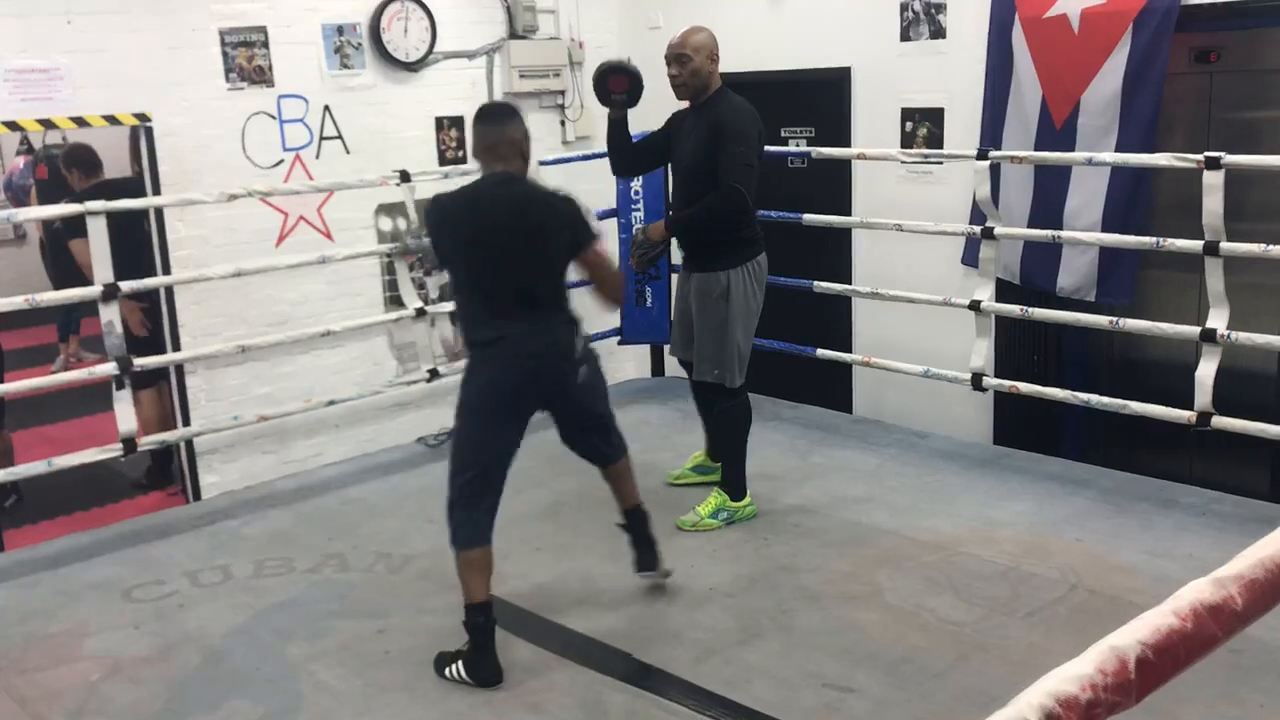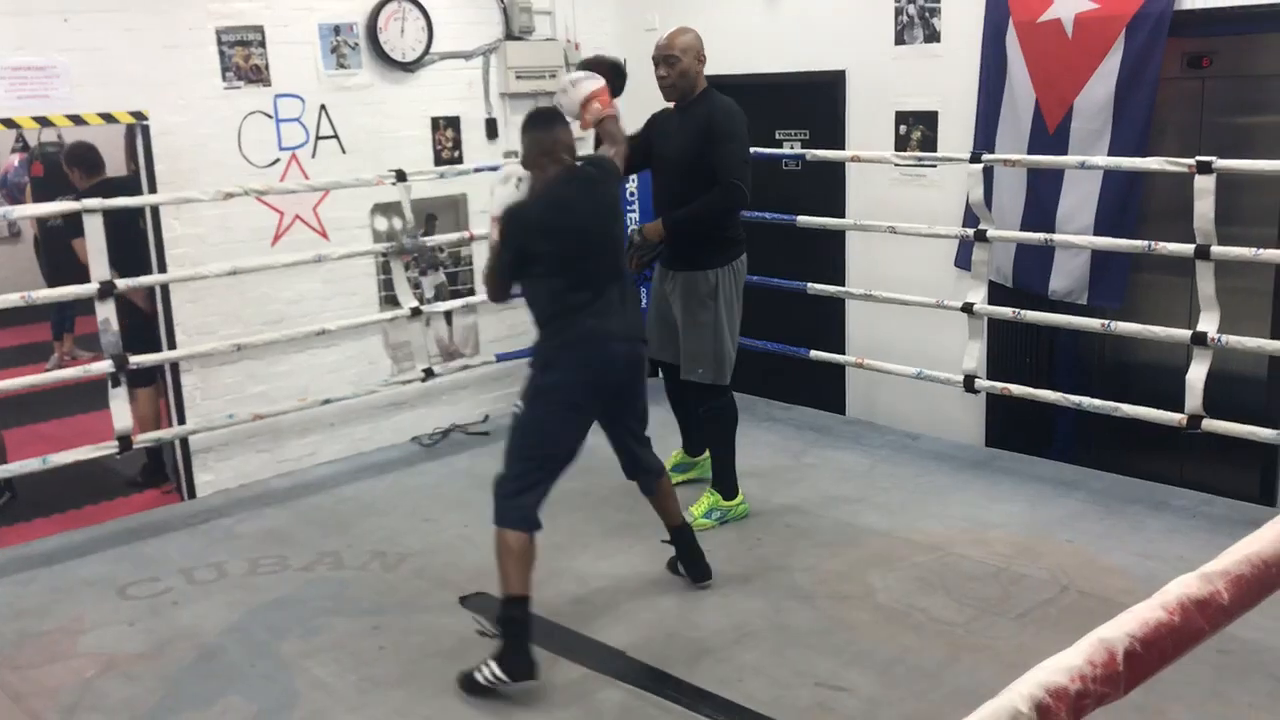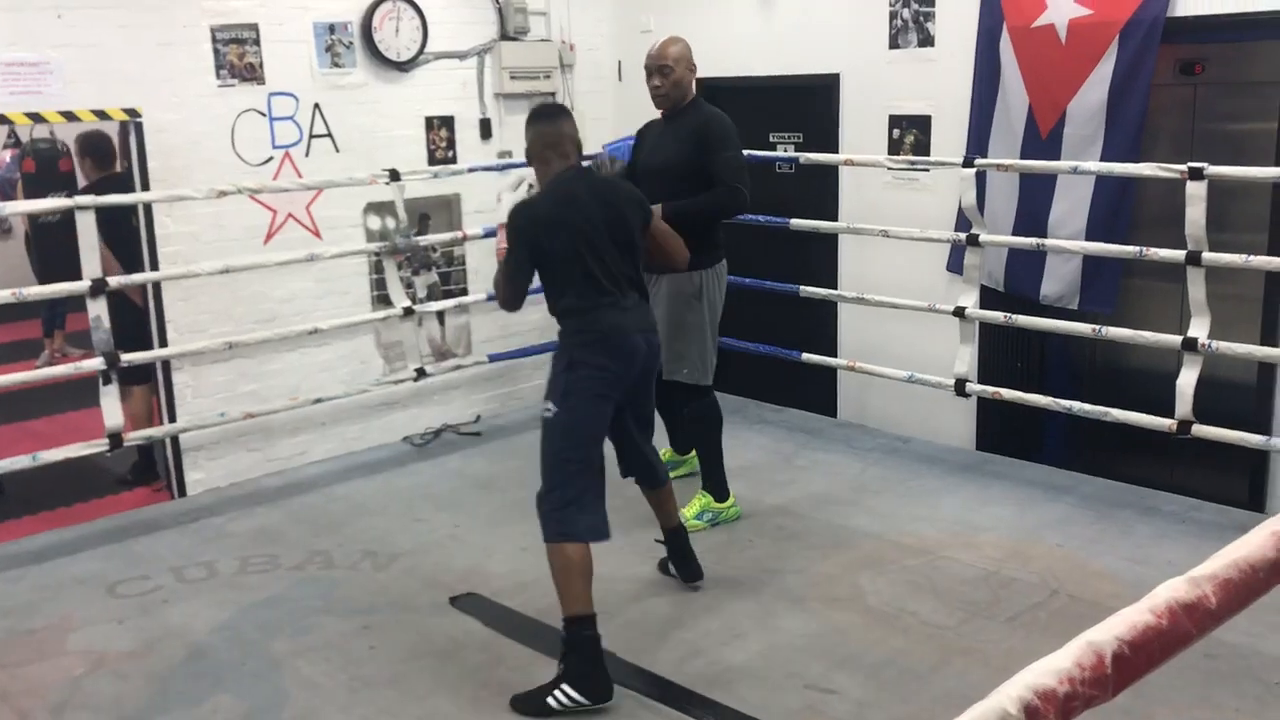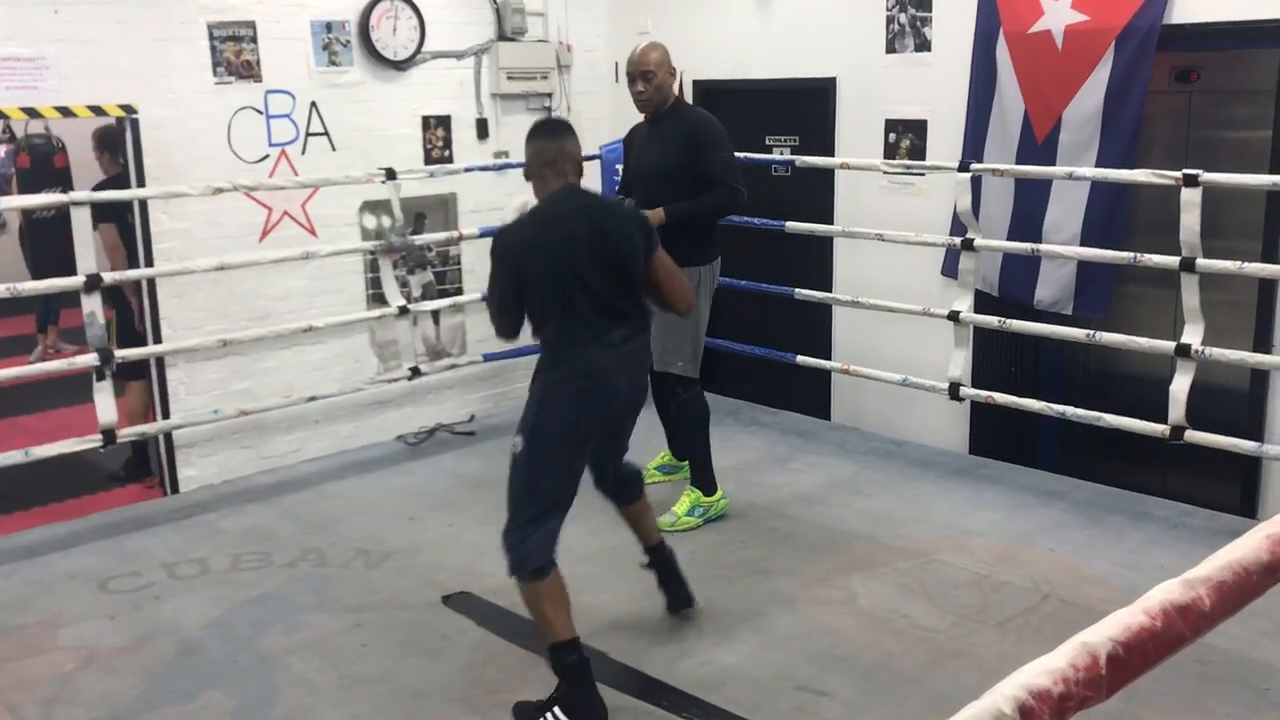
dt=0.2s
person 1, frame 1
left shoulder: (441, 211)
right shoulder: (557, 207)
right elbow: (613, 291)
right wrist: (594, 249)
left hip: (492, 368)
right hip: (560, 355)
left knee: (471, 504)
right knee: (601, 438)
left ankle: (480, 652)
right ankle: (644, 547)
person 1, frame 2
left shoulder: (522, 218)
right shoulder: (600, 180)
left elbow: (496, 292)
right elbow: (616, 144)
right wrist: (602, 111)
left hip: (571, 356)
right hip: (626, 341)
left knee: (518, 494)
right knee: (635, 451)
left ankle: (514, 647)
right ankle: (690, 556)
person 1, frame 3
left shoulder: (528, 213)
right shoulder: (618, 189)
left elbow: (510, 300)
right elbow: (677, 258)
left wrist: (509, 248)
left hip: (590, 351)
right hip: (641, 339)
left knee: (565, 503)
right knee: (638, 449)
left ankle: (585, 669)
right ankle: (683, 556)
person 1, frame 4
left shoulder: (516, 238)
right shoulder: (626, 218)
left elbow: (506, 328)
right elbow: (682, 301)
left hip: (570, 384)
right hip: (630, 371)
left knee: (528, 537)
right knee: (611, 470)
right ankle: (670, 580)
person 2, frame 1
left shoulder: (736, 116)
right shoulder: (682, 122)
left elbow: (735, 196)
right elbow: (626, 165)
left wrist: (669, 227)
right wrist: (617, 114)
left hip: (732, 266)
right hip: (698, 263)
left knee: (721, 375)
right knee: (695, 363)
left ankle: (734, 494)
right ankle: (716, 455)
person 2, frame 2
left shoulder: (722, 116)
right shoulder: (663, 122)
left elbow: (734, 193)
left wrist: (667, 227)
left hip: (713, 266)
right hip: (672, 264)
left knee: (708, 376)
right knee: (670, 363)
left ankle: (727, 494)
right ankle: (692, 452)
person 2, frame 3
left shoulder: (712, 125)
right shoulder: (652, 133)
left elbow: (735, 197)
right elbow: (629, 191)
left wrist: (665, 214)
left hip: (694, 270)
right hip: (652, 268)
left knee: (689, 378)
right knee: (656, 369)
left ankle: (717, 495)
right ankle: (682, 451)
person 2, frame 4
left shoulder: (699, 127)
right shoulder: (636, 136)
left elbow: (732, 195)
left wrist: (666, 216)
left hip: (690, 266)
left knee: (678, 373)
right knee: (656, 369)
left ankle: (706, 491)
right ankle: (679, 455)
person 3, frame 1
left shoulder: (76, 208)
right shoulder: (136, 186)
left elbow: (86, 261)
left wrist: (122, 302)
left hip: (129, 305)
right hip: (160, 294)
left knee: (144, 386)
right knee: (168, 378)
left ankle: (161, 467)
right ankle: (172, 457)
person 3, frame 2
left shoulder: (77, 207)
right shoulder: (136, 186)
left elbow: (90, 259)
left wrist: (132, 293)
left hip: (128, 303)
right hip: (159, 292)
left knee: (141, 384)
left ankle: (155, 465)
person 3, frame 3
left shoulder: (86, 199)
left elbow: (99, 253)
left wrist: (133, 291)
left hip: (125, 300)
left knee: (135, 382)
left ankle: (147, 463)
person 3, frame 4
left shoulder: (103, 192)
left elbow: (114, 247)
left wrist: (131, 294)
left hip: (132, 294)
left knee: (134, 376)
left ankle: (140, 459)
person 4, frame 1
left shoulder: (74, 186)
right shoulder: (39, 189)
right elbow: (40, 222)
right wrist: (50, 246)
right hip: (56, 248)
left ankle: (73, 348)
right ankle: (64, 352)
person 4, frame 2
left shoulder: (69, 182)
right shoulder: (34, 187)
right elbow: (34, 220)
right wrist: (45, 244)
left hip: (70, 243)
right hip: (50, 246)
left ankle: (68, 346)
right ankle: (58, 350)
person 4, frame 3
left shoulder: (62, 178)
right shoulder: (25, 183)
left elbow: (72, 207)
right elbow: (26, 217)
right wrist: (36, 239)
left hip: (63, 240)
right hip: (41, 243)
left ankle: (59, 343)
right ankle: (49, 347)
person 4, frame 4
left shoulder: (56, 173)
right shoulder: (20, 177)
right elbow: (21, 211)
right wrist: (29, 235)
left hip: (57, 236)
right hip: (35, 237)
left ankle: (52, 338)
right ankle: (42, 343)
